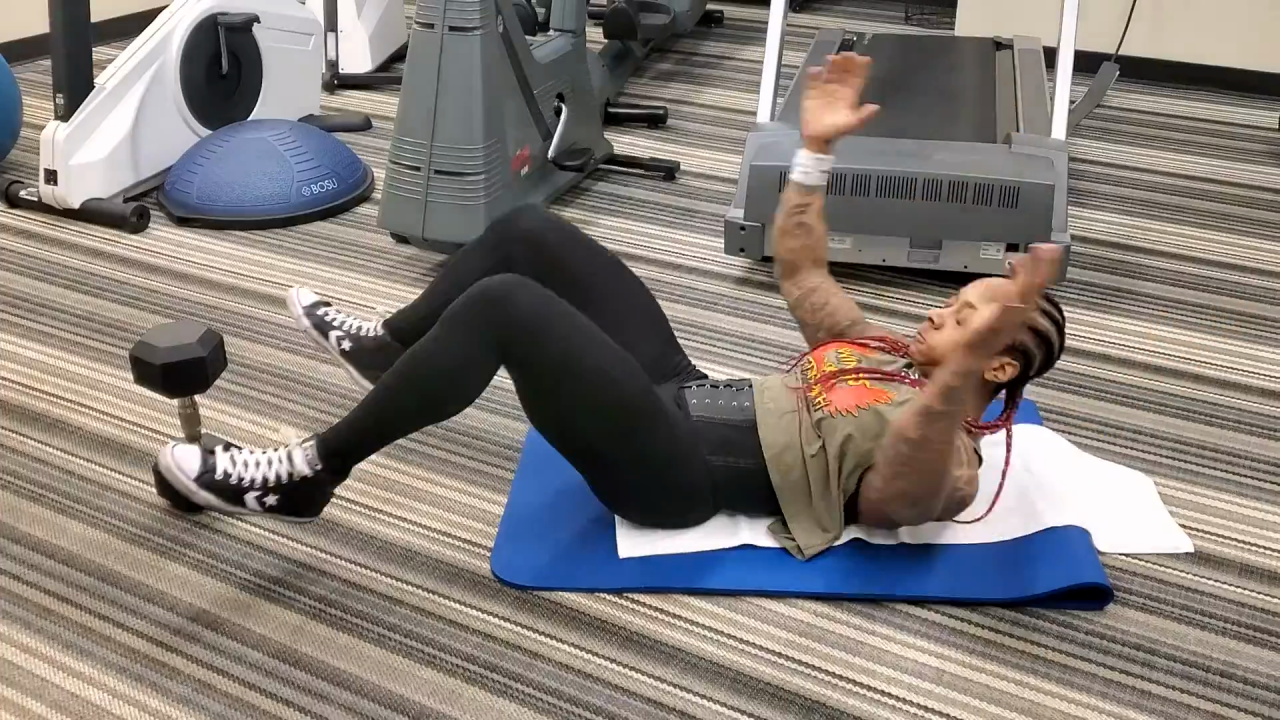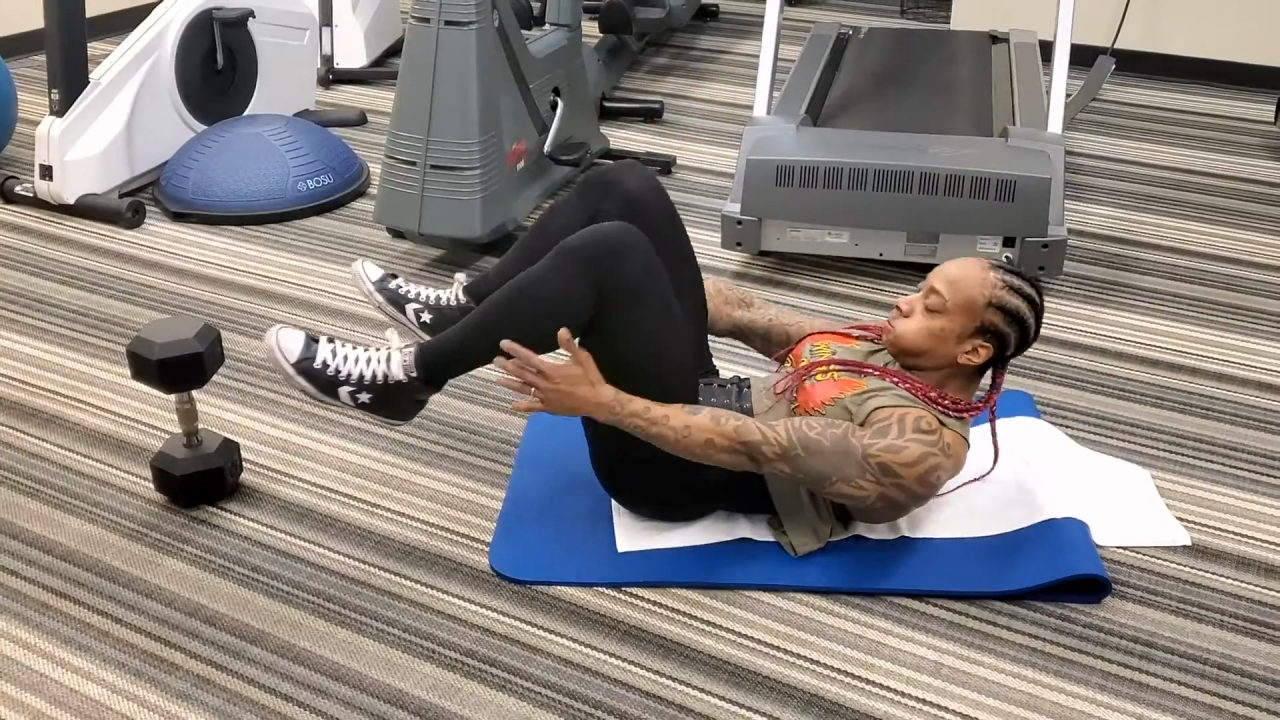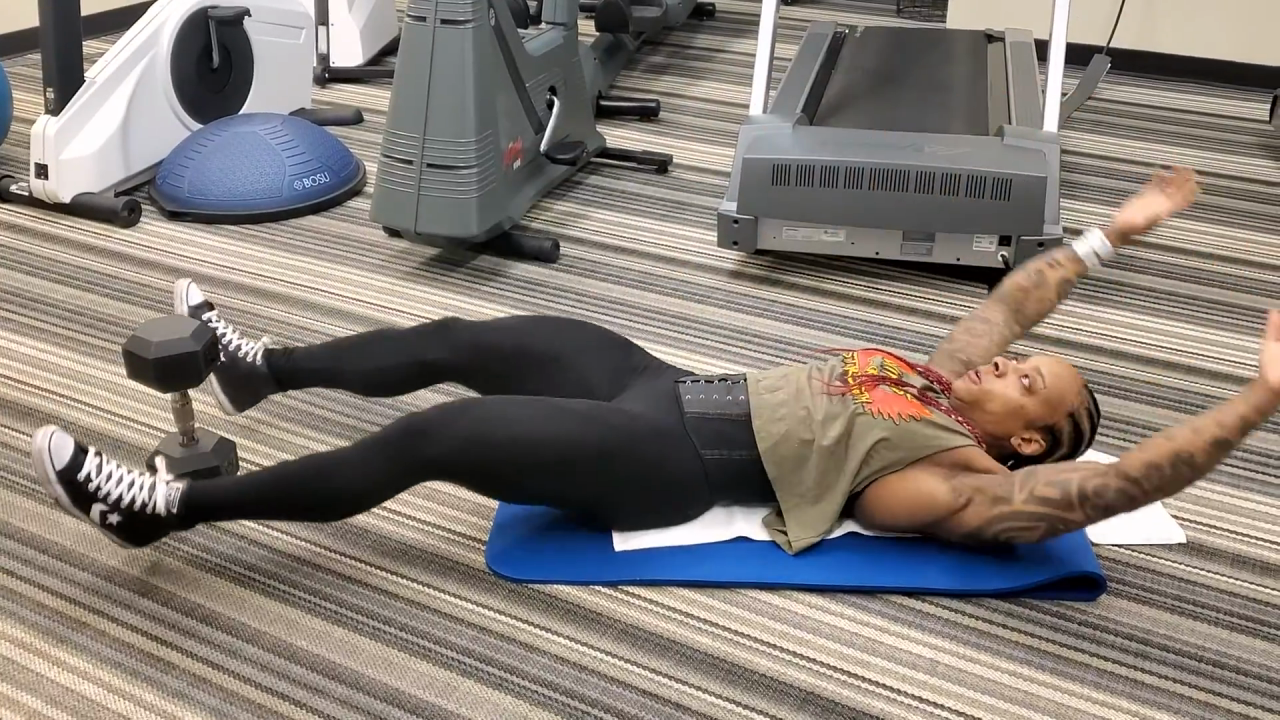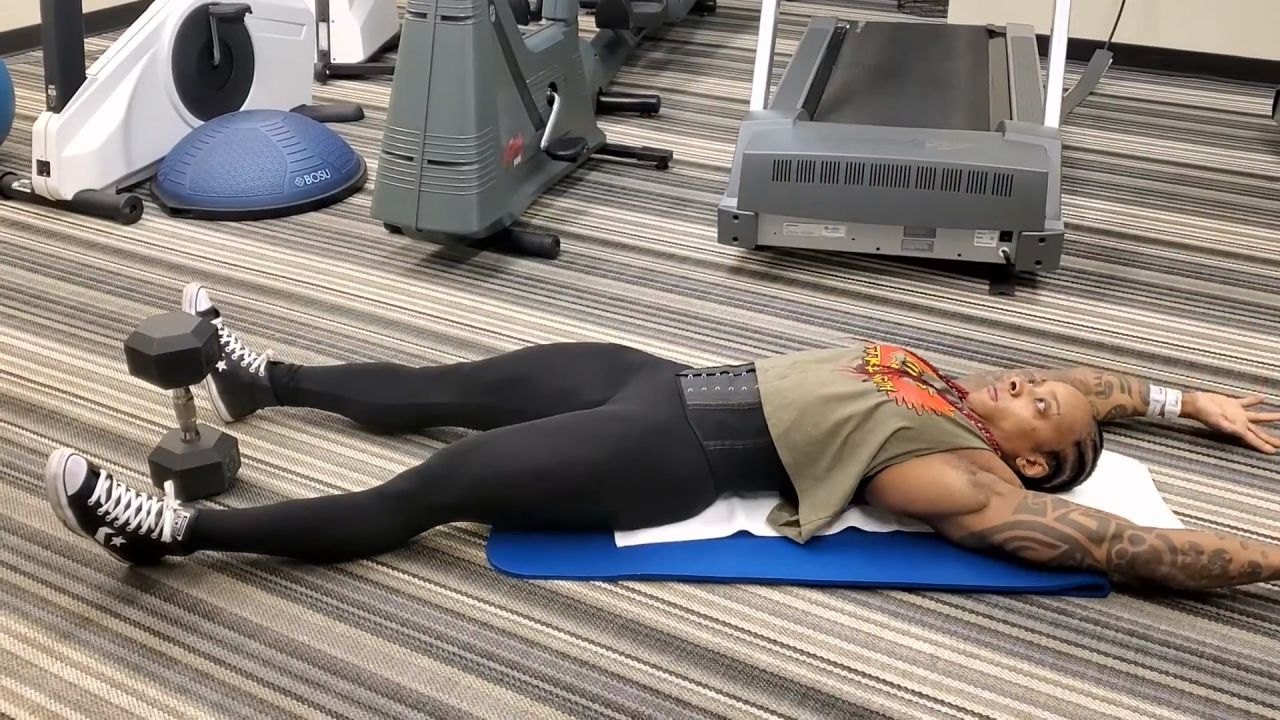
dt=0.7s
person 1, frame 1
left shoulder: (939, 465)
right shoulder: (888, 350)
left elbow: (919, 469)
right elbow: (796, 271)
left wrist: (963, 360)
right wrist: (817, 147)
left hip: (657, 456)
right hip: (673, 391)
left knee: (499, 306)
right knee: (532, 232)
left ankle: (304, 477)
right ankle: (381, 349)
person 1, frame 2
left shoulder: (921, 447)
right shoulder: (900, 348)
left elbow: (755, 448)
right elbow: (744, 310)
left wrist: (601, 402)
right wrist: (675, 287)
left hip: (671, 474)
right hip: (692, 398)
left knee: (612, 250)
right knee: (623, 190)
left ankle: (403, 376)
right ankle: (457, 309)
person 1, frame 3
left shoulder: (972, 487)
right shoulder: (949, 386)
left elbow: (1111, 484)
right elbow: (1013, 301)
left wrist: (1263, 396)
right wrist: (1115, 231)
left hip: (666, 465)
right hip: (667, 389)
left knee: (420, 442)
right knee: (455, 343)
left ankle: (165, 506)
right ankle: (256, 369)
person 1, frame 4
left shoulder: (981, 486)
right shoulder: (961, 395)
left elbow: (1134, 544)
right elbow: (1074, 369)
left hip: (669, 458)
right hip: (670, 380)
left knee: (421, 496)
right knee: (442, 388)
left ankle: (170, 530)
right ankle: (255, 374)
